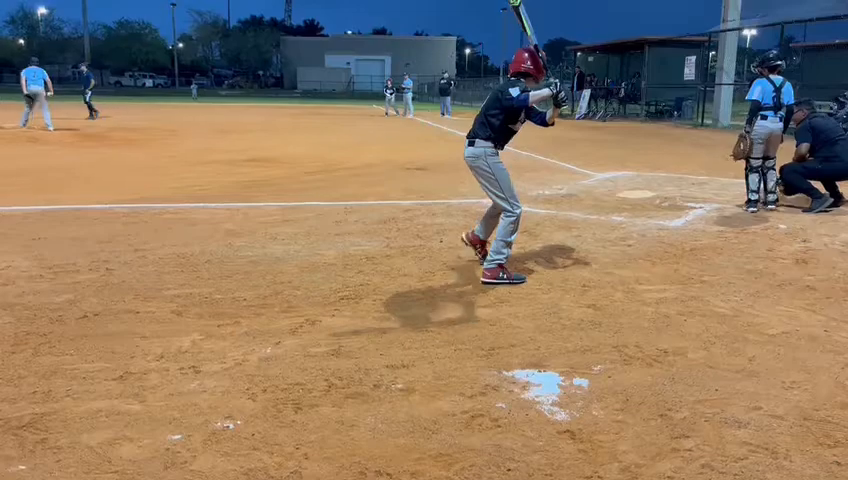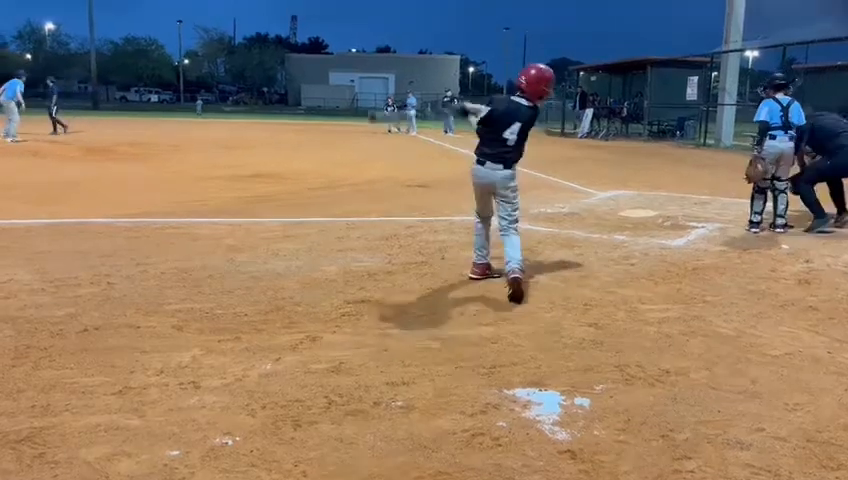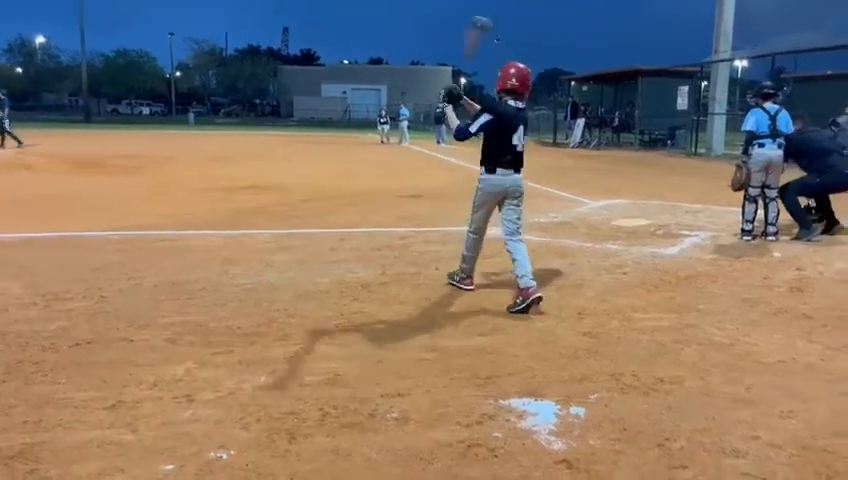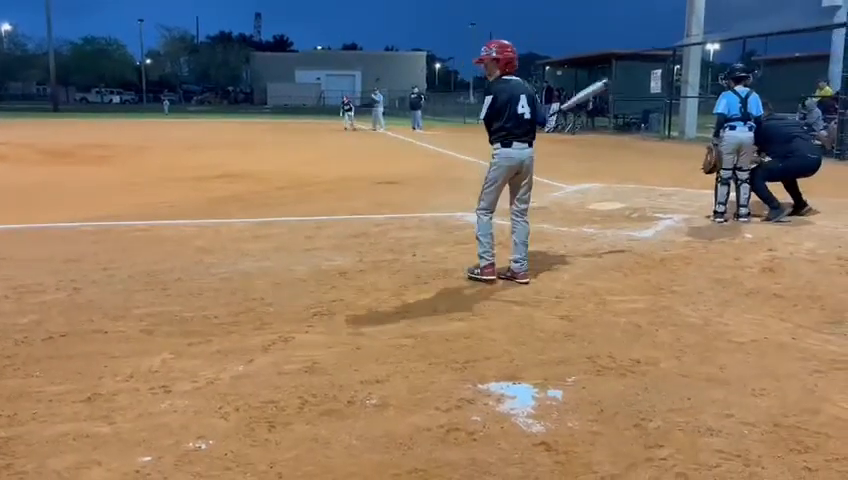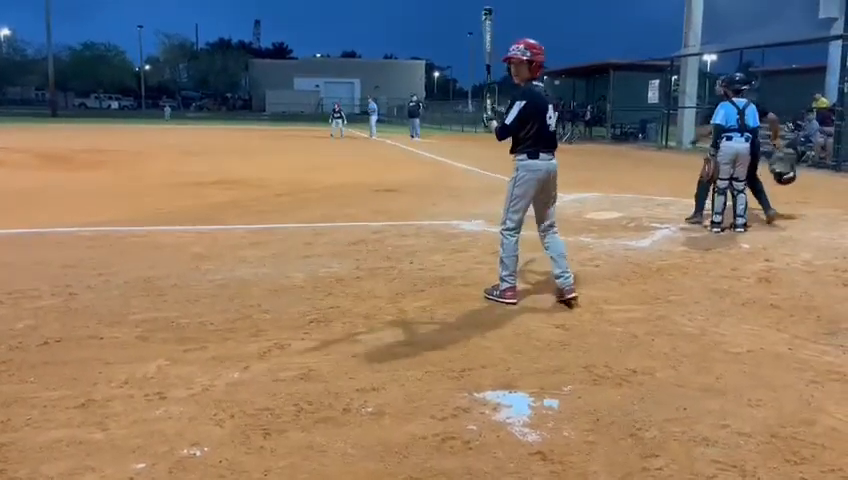
dt=1s
person 1, frame 1
left shoulder: (520, 94)
right shoulder: (512, 87)
left elbow: (544, 120)
right elbow: (520, 103)
left wrist: (556, 105)
right wrist: (550, 91)
left hip: (480, 151)
right hip: (483, 152)
left knee: (503, 200)
right knee: (512, 210)
left ankle: (477, 237)
right ankle: (493, 268)
person 1, frame 2
left shoulder: (498, 102)
right shoulder: (532, 113)
left elbow: (481, 128)
left wrist: (469, 110)
right wrist: (474, 109)
left hip: (481, 169)
right hip: (505, 174)
left knee: (483, 217)
right knee: (509, 227)
left ankle: (480, 265)
right ankle: (514, 269)
person 1, frame 3
left shoulder: (497, 111)
right shoulder: (521, 112)
left elbow: (461, 133)
left wrist: (448, 106)
right wrist: (462, 99)
left hip: (492, 178)
right hip: (515, 179)
left knee: (476, 230)
right knee: (513, 235)
left ankle: (465, 275)
right ankle: (528, 286)
person 1, frame 4
left shoulder: (494, 89)
right shoulder: (526, 88)
left elbow: (488, 124)
right elbow: (541, 120)
left hip: (504, 153)
right hip: (527, 153)
left knee: (485, 209)
right knee: (520, 212)
left ankle: (486, 265)
right ankle: (519, 268)
person 1, frame 5
left shoulder: (525, 94)
right shoulder: (542, 93)
left elbow: (505, 131)
left wrist: (493, 125)
right wrist: (502, 119)
left hip: (529, 165)
right hip: (549, 163)
left knee: (510, 226)
right knee: (548, 227)
left ankle: (507, 287)
right ankle: (565, 284)
person 2, frame 1
left shoulder: (760, 82)
right shoulder: (786, 85)
left elbow: (754, 107)
right elbow: (790, 111)
left wrist: (747, 127)
right wrist: (783, 131)
left hip: (760, 124)
right hip: (778, 125)
left knee: (754, 163)
right knee: (770, 162)
left ankle: (753, 201)
right ankle: (771, 199)
person 2, frame 2
left shoulder: (767, 103)
right shoulder: (795, 104)
left elbow: (763, 127)
left wrist: (757, 147)
right wrist: (796, 151)
left hip: (770, 144)
right hip: (789, 145)
left knee: (761, 184)
right knee: (781, 185)
left ankle: (755, 222)
right ankle: (780, 222)
person 2, frame 3
left shoulder: (755, 112)
right shoulder: (783, 113)
left elbow: (750, 135)
left wrist: (744, 155)
right wrist: (785, 159)
left hip: (758, 152)
right hip: (777, 153)
left knee: (752, 192)
right knee: (772, 192)
left ankle: (747, 230)
right ankle: (771, 231)
person 2, frame 4
left shoulder: (726, 95)
right shoulder: (753, 96)
left elbow: (721, 118)
right elbow: (758, 120)
left wrist: (715, 138)
right wrist: (755, 141)
left hip: (729, 134)
right hip: (748, 135)
left knee: (724, 173)
right knee: (744, 174)
left ankle: (720, 211)
right ankle: (743, 212)
person 2, frame 5
left shoulder: (724, 106)
right shoulder: (751, 107)
left elbow: (718, 129)
right elbow: (755, 131)
left wrist: (713, 148)
right wrist: (751, 150)
left hip: (727, 145)
right hip: (745, 146)
left knee: (721, 183)
right knee: (740, 185)
left ankle: (717, 222)
right ankle: (740, 222)
person 3, frame 1
left shoulder: (805, 125)
right shoulder: (826, 118)
left elbow: (802, 151)
left wrist: (796, 160)
left hip: (836, 166)
left knee: (786, 171)
right knee: (817, 163)
left ankle: (819, 198)
right ankle: (836, 196)
person 3, frame 2
left shoulder: (806, 124)
right shoulder: (830, 117)
left elbow: (799, 152)
left wrist: (803, 170)
left knee: (801, 180)
right knee: (831, 174)
left ankle: (821, 218)
person 3, frame 3
left shoulder: (794, 138)
right shoulder: (823, 133)
left hip: (834, 175)
left knee: (787, 191)
right knee: (817, 185)
left ankle: (807, 229)
right ankle: (832, 223)
person 3, frame 4
left shoulder: (761, 125)
right shoulder: (790, 121)
left hip: (801, 159)
right hip: (815, 159)
left knee: (755, 176)
right knee: (784, 168)
left ankle: (776, 209)
right ankle: (801, 205)
person 3, frame 5
right shoulder: (752, 101)
left elbow: (714, 128)
right elbow: (773, 119)
left wrist: (698, 138)
right wrist: (776, 138)
right hip: (751, 148)
left knee: (706, 179)
right knee: (752, 179)
left ankle: (698, 214)
right ankle: (768, 209)
